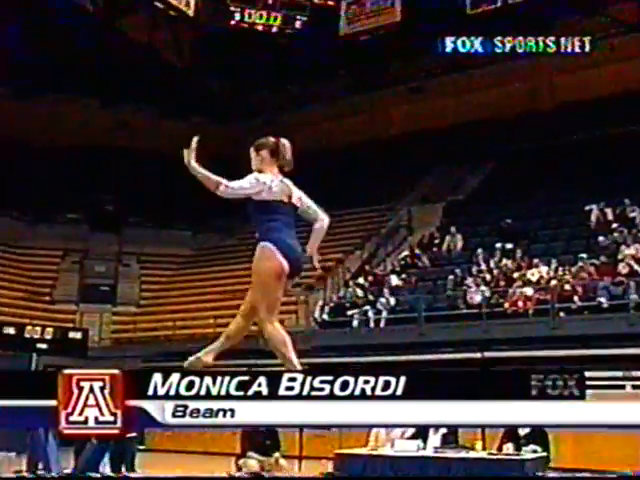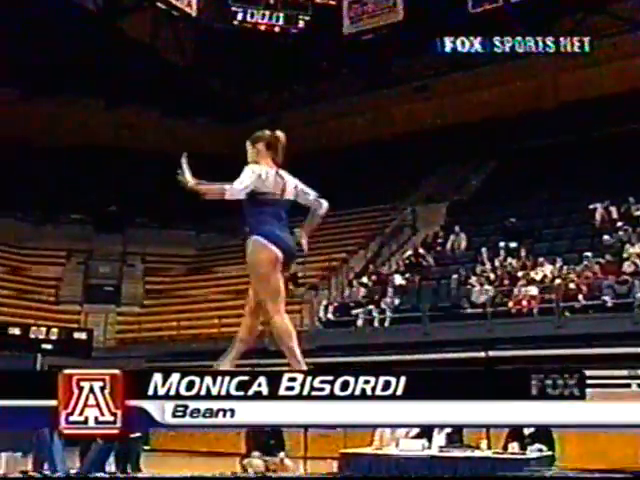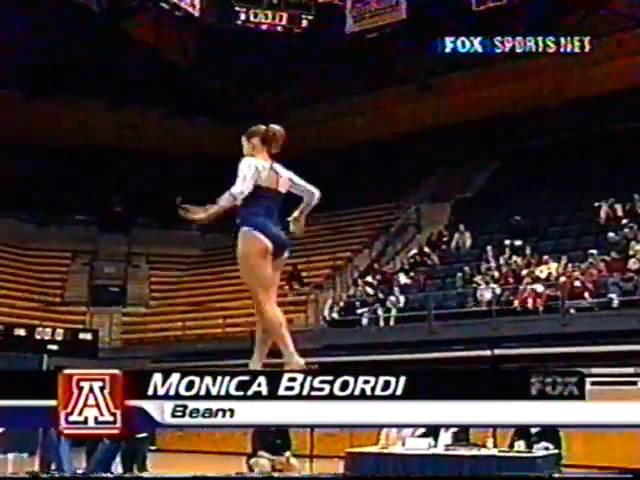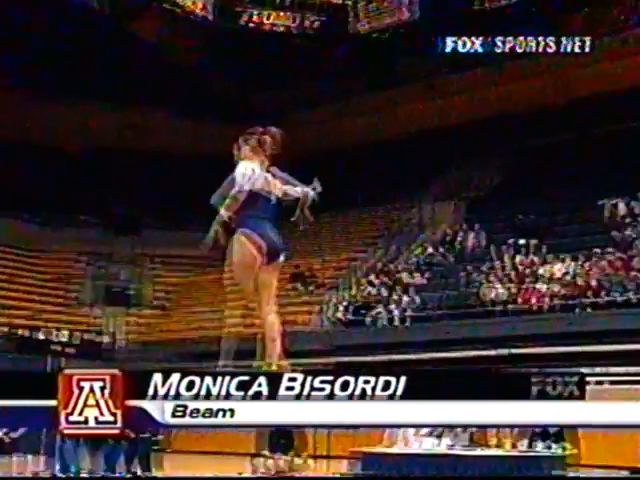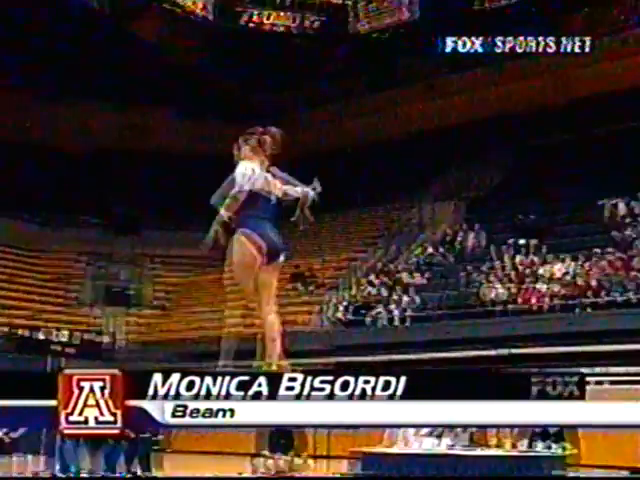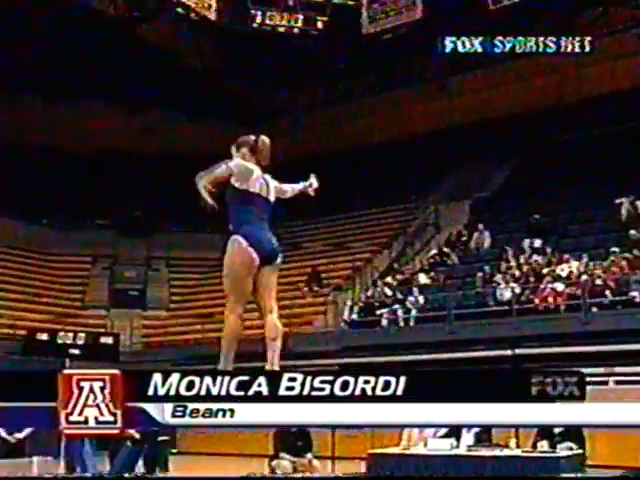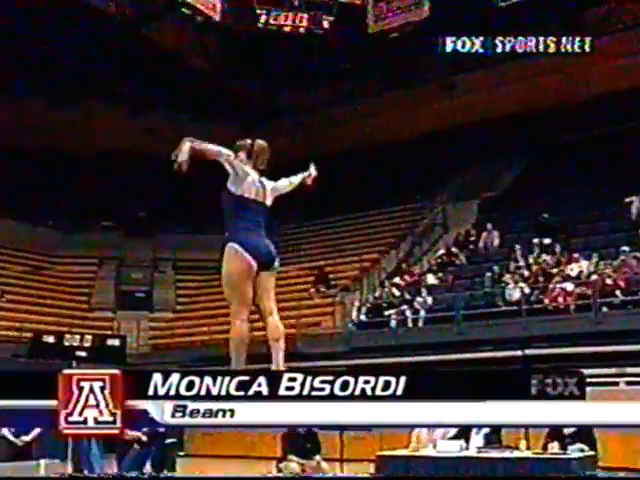
dt=0.1s
person 1, frame 1
left shoulder: (260, 181)
right shoulder: (292, 188)
left elbow: (228, 189)
right elbow: (321, 218)
left wrist: (194, 167)
right wrist: (312, 249)
left hip: (272, 250)
right hip: (293, 253)
left knee: (268, 320)
right knee: (247, 312)
left ankle: (297, 373)
right ankle: (209, 354)
person 1, frame 2
left shoulder: (256, 172)
right shoulder: (288, 179)
left elbow: (231, 191)
right elbow: (321, 204)
left wrist: (194, 185)
right wrist: (305, 231)
left hip: (264, 242)
right hip: (285, 244)
left knee: (274, 312)
right knee: (254, 310)
left ankle: (299, 369)
right ankle: (229, 361)
person 1, frame 3
left shoulder: (250, 164)
right shoulder: (281, 172)
left elbow: (238, 193)
right elbow: (313, 194)
left wrist: (205, 213)
right wrist: (299, 217)
left hip: (255, 235)
right hip: (277, 239)
left knee: (265, 302)
right knee: (264, 303)
left ankle: (291, 358)
right ankle: (258, 362)
person 1, frame 4
left shoulder: (247, 168)
right shoulder: (274, 177)
left elbow: (240, 192)
right elbow: (306, 193)
left wrist: (220, 222)
left hip: (250, 237)
right hip: (272, 242)
right knee: (267, 307)
right ankle: (272, 363)
person 1, frame 5
left shoulder: (246, 168)
right shoulder: (274, 177)
left elbow: (240, 191)
right elbow: (304, 191)
left wrist: (220, 219)
right wrist: (308, 192)
left hip: (250, 237)
right hip: (274, 243)
right knee: (268, 308)
right ankle: (271, 364)
person 1, frame 6
left shoulder: (244, 170)
right shoulder: (269, 182)
left elbow: (228, 167)
right elbow: (291, 189)
left wrist: (203, 181)
right wrist: (308, 185)
left hip: (245, 242)
right hip: (269, 245)
left knee: (234, 309)
right knee: (270, 310)
left ankle: (225, 369)
right ankle: (273, 365)
person 1, frame 7
left shoulder: (242, 174)
right shoulder: (267, 186)
left elbow: (224, 154)
right elbow: (290, 182)
left wrist: (189, 146)
right wrist: (307, 175)
left hip: (241, 250)
right hip: (266, 251)
left knee: (239, 315)
right knee: (270, 314)
right ankle: (278, 368)
